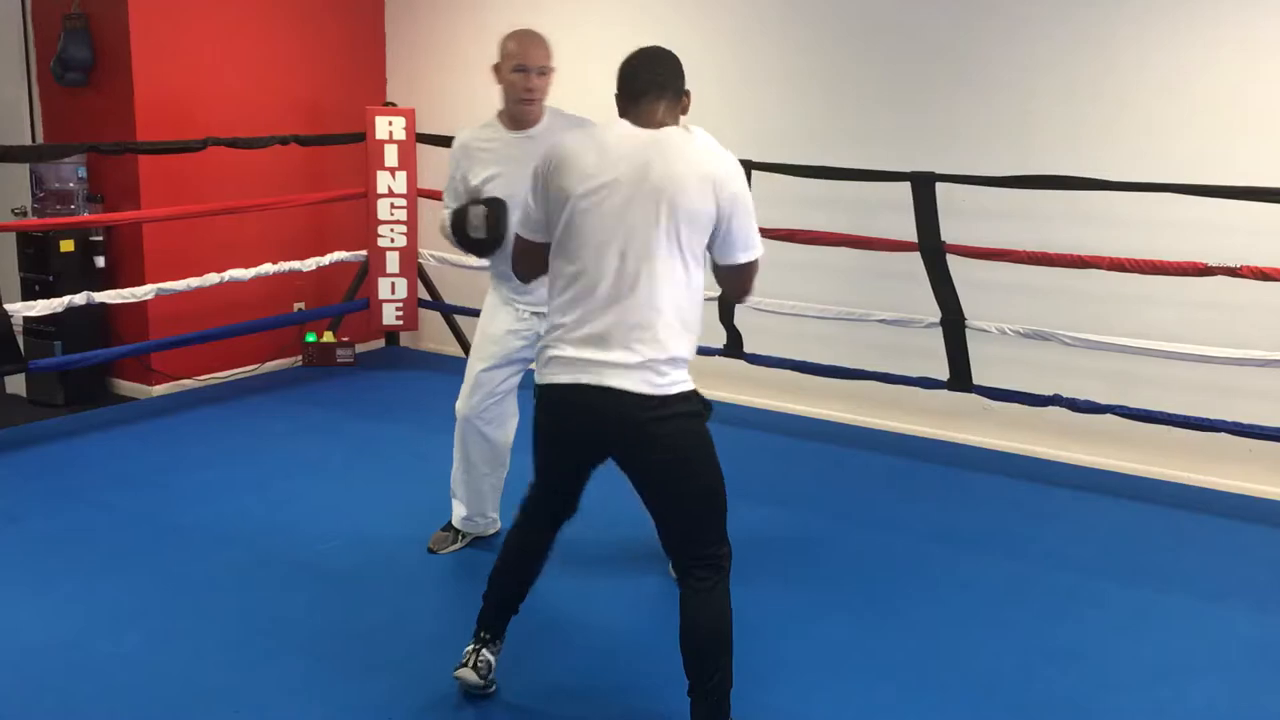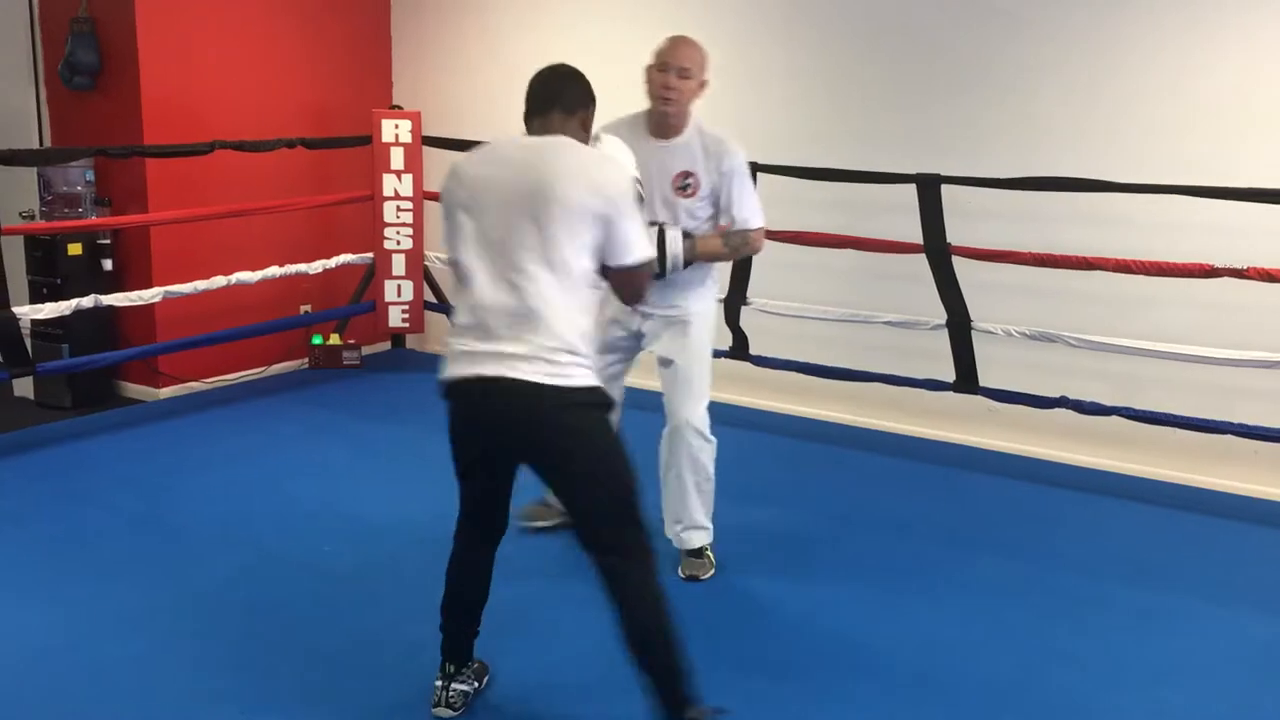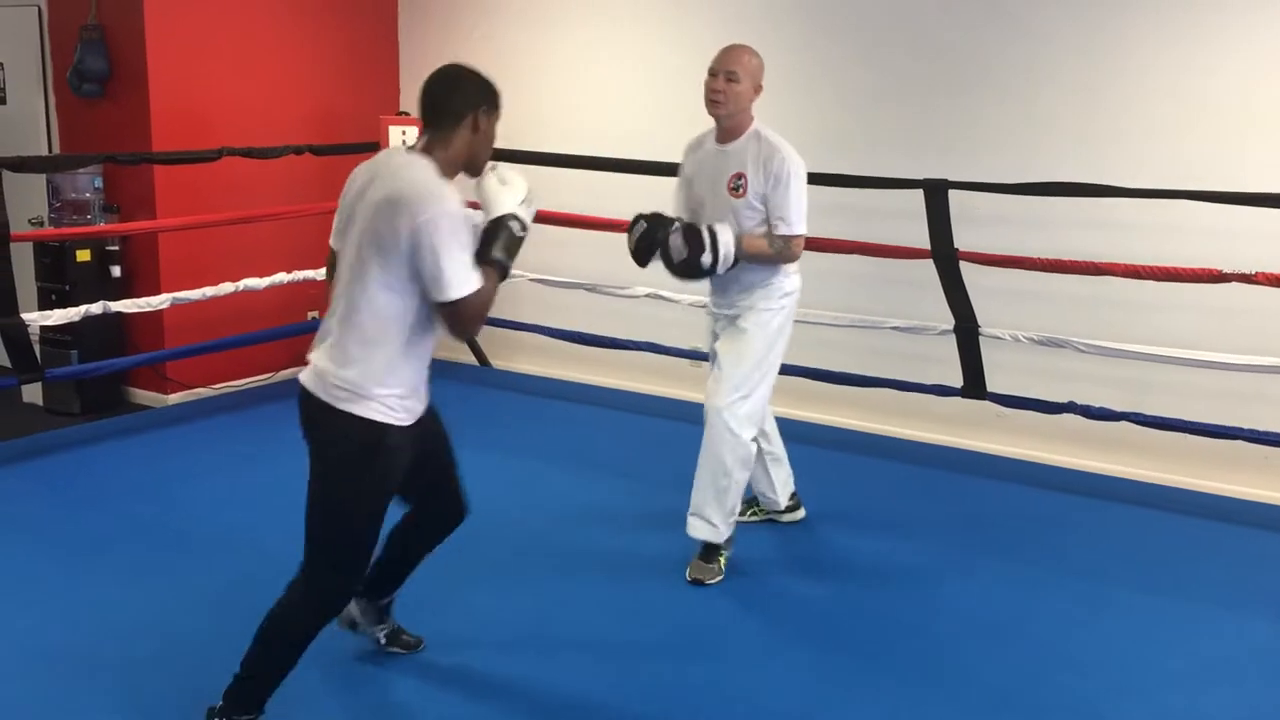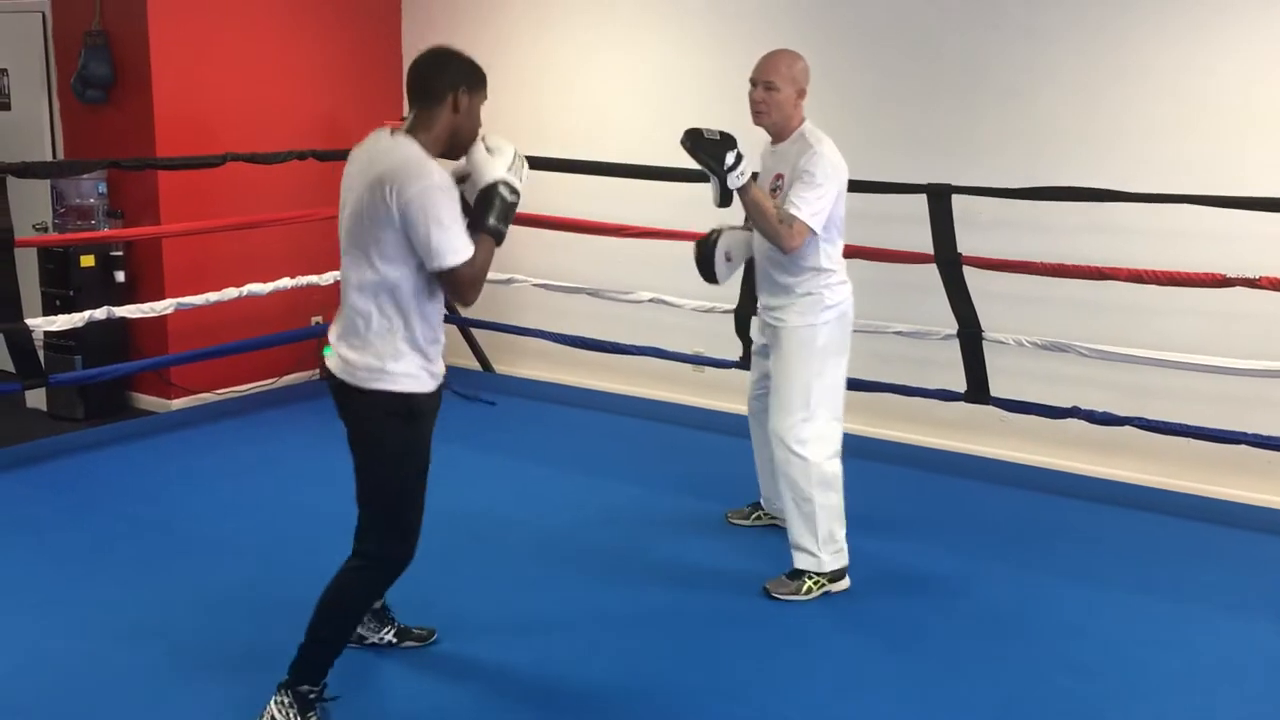
dt=0.4s
person 1, frame 1
left shoulder: (564, 155)
right shoulder: (715, 167)
left elbow: (524, 265)
right elbow: (738, 285)
left hip: (563, 384)
right hip: (654, 397)
left knee: (542, 510)
right knee: (704, 564)
left ankle: (482, 647)
person 1, frame 2
left shoulder: (466, 170)
right shoulder: (602, 173)
right elbow: (634, 288)
left hip: (472, 385)
right hip: (557, 393)
left knee: (479, 531)
right knee: (627, 558)
person 1, frame 3
left shoulder: (375, 172)
right shoulder: (436, 204)
right elbow: (465, 316)
right wrist: (505, 233)
left hip: (387, 397)
right hip: (360, 411)
left knee: (443, 507)
right knee: (328, 580)
left ankle: (371, 608)
person 1, frame 4
left shoulder: (374, 150)
right shoulder: (423, 178)
right elbow: (464, 286)
left wrist: (462, 193)
right wrist: (496, 202)
left hip: (379, 367)
right hip: (389, 382)
left knee: (394, 511)
right knee: (384, 546)
left ankle: (366, 616)
person 2, frame 1
left shoulder: (583, 134)
right shoulder: (472, 145)
right elbow: (455, 222)
right wrist: (462, 229)
right hip: (512, 302)
right knee: (478, 410)
right ankle: (473, 519)
person 2, frame 2
left shoulder: (720, 155)
right shoulder: (614, 136)
left elbow: (750, 238)
left wrist: (681, 249)
left hip: (684, 303)
right hip: (621, 295)
left knee: (687, 420)
left ankle: (693, 538)
right ankle: (569, 498)
person 2, frame 3
left shoulder: (777, 158)
right shoulder: (698, 150)
left elbow: (792, 246)
right elbow: (686, 219)
left wrist: (726, 246)
right wrist: (655, 229)
left hip: (765, 302)
right hip: (725, 301)
left knee: (727, 409)
right knee: (744, 406)
left ankle: (712, 536)
right ankle: (779, 498)
person 2, frame 4
left shoulder: (817, 155)
right shoulder: (770, 148)
left elbow: (791, 237)
left wrist: (736, 178)
right wrist: (736, 243)
left hip: (815, 309)
right hip: (779, 306)
left knee: (799, 430)
right knee: (764, 406)
left ankle: (825, 563)
right ankle: (778, 503)
